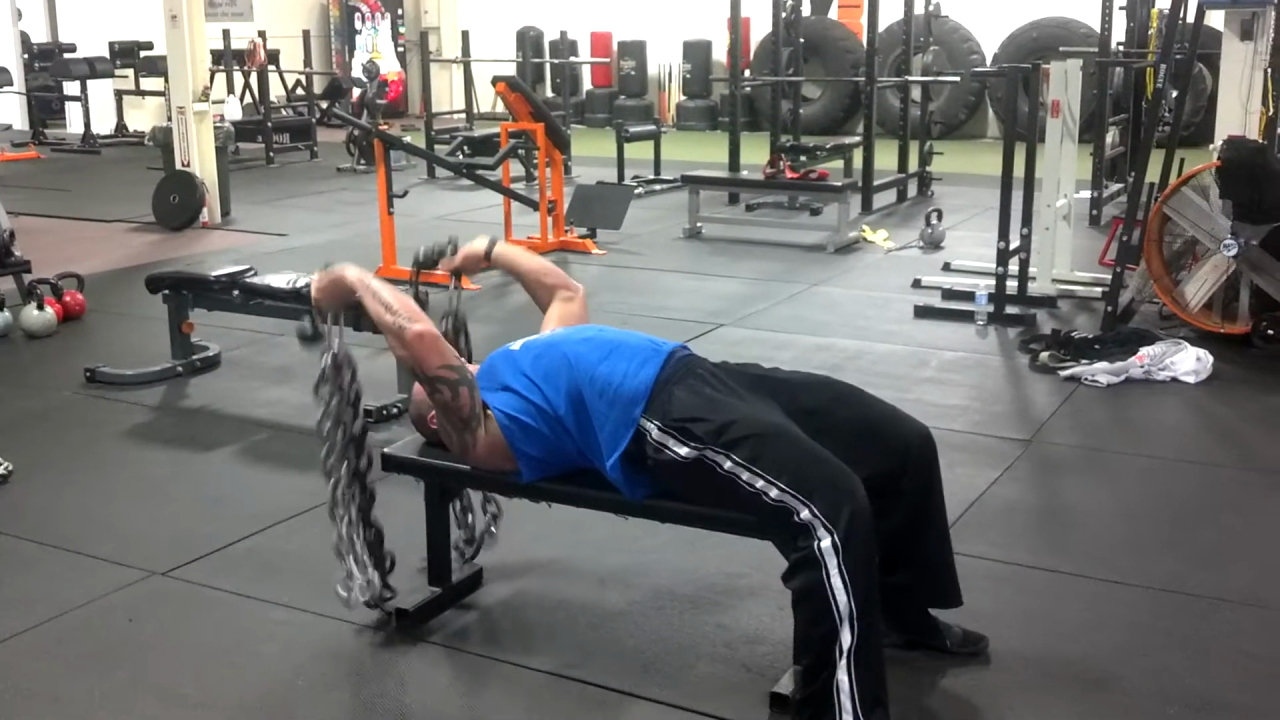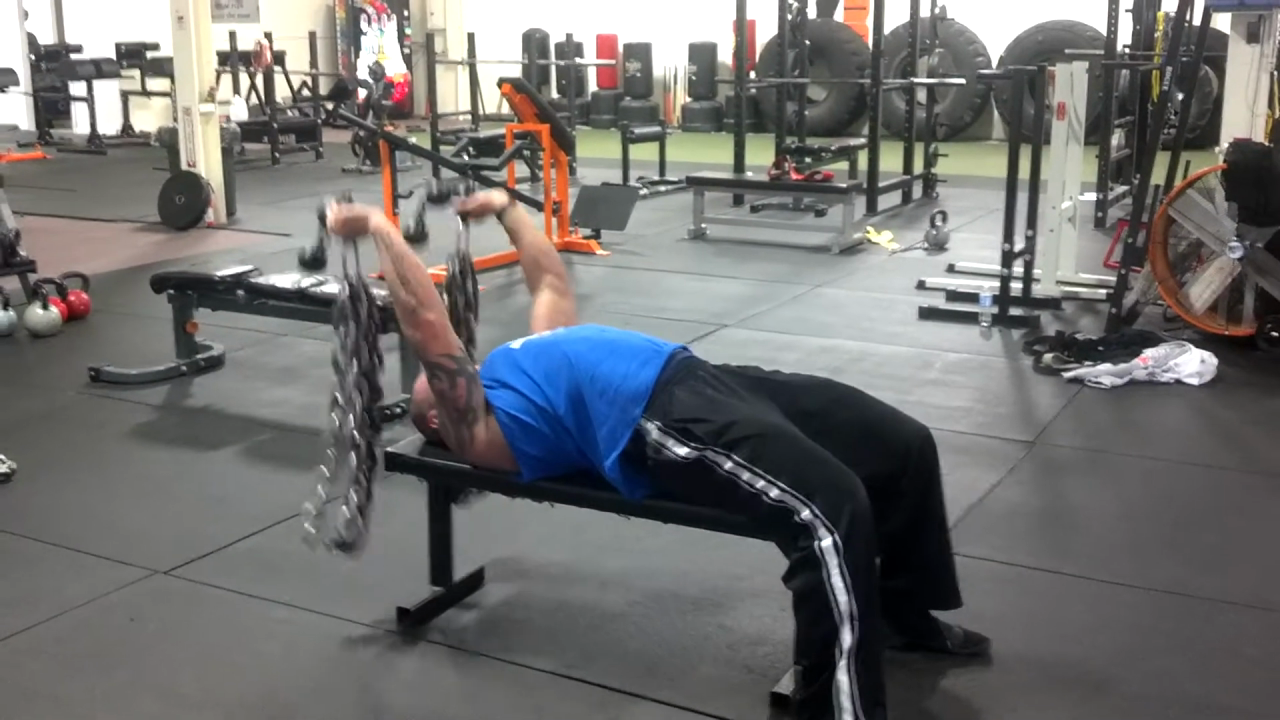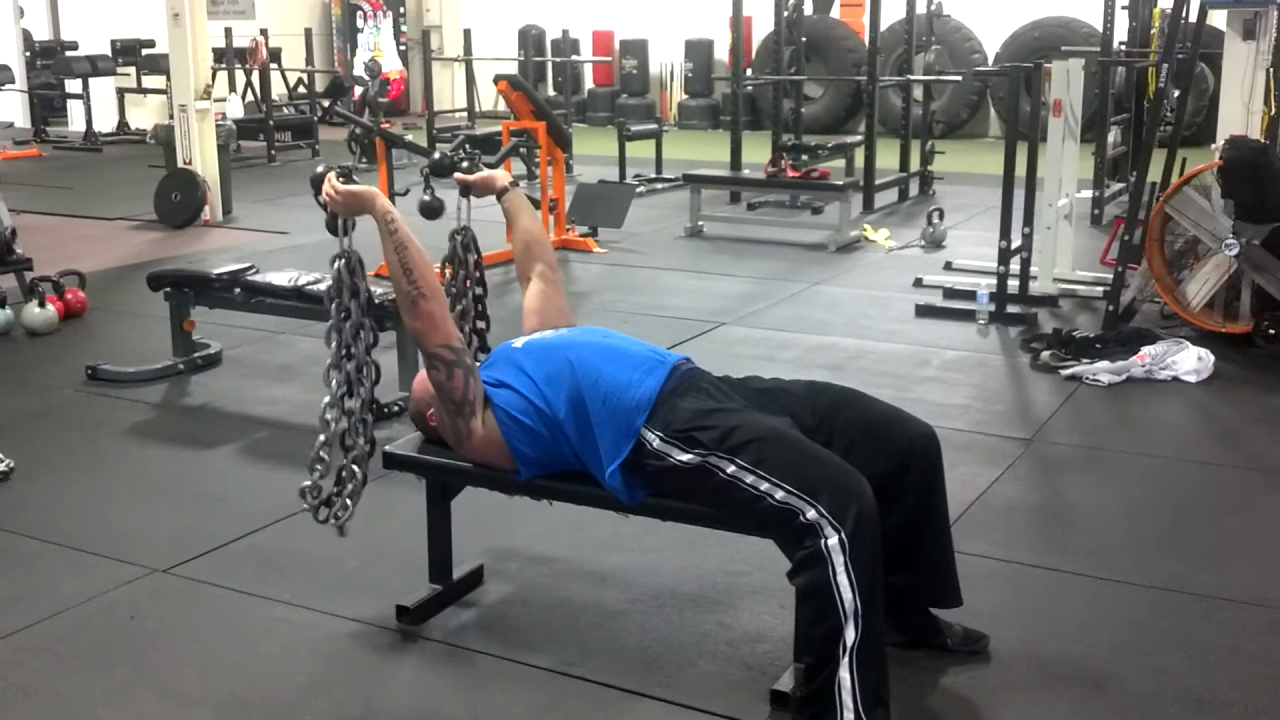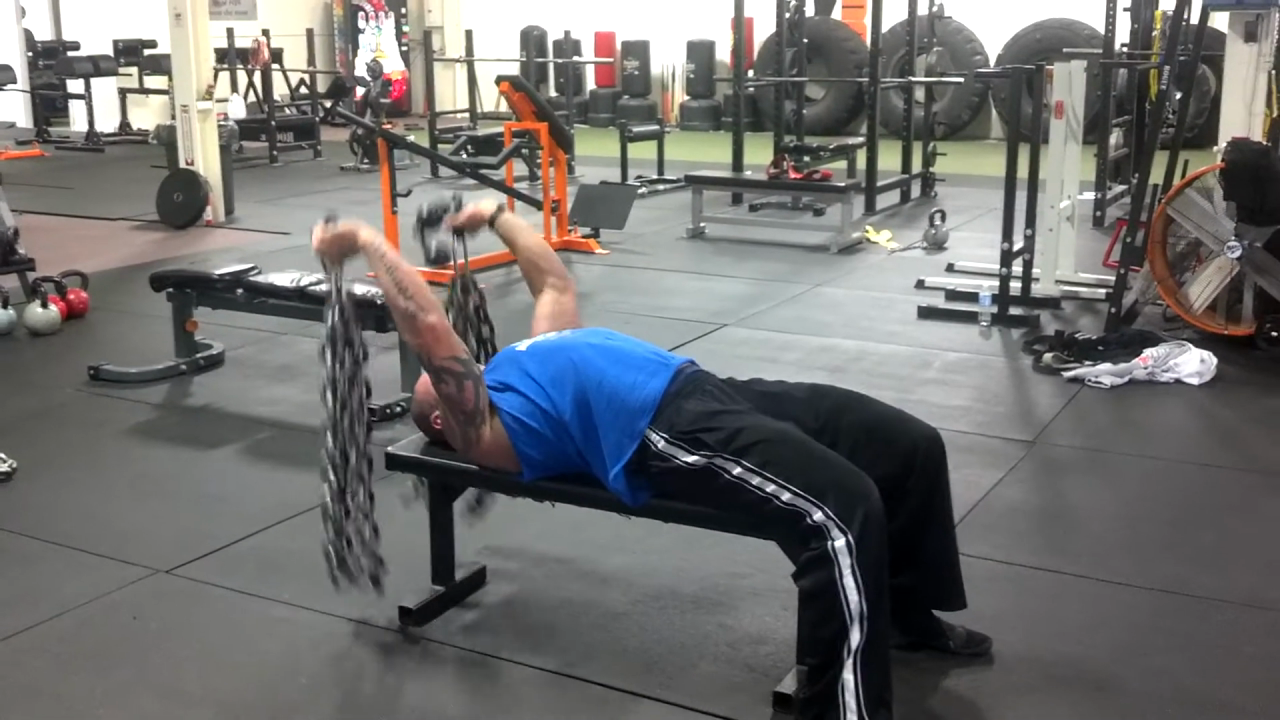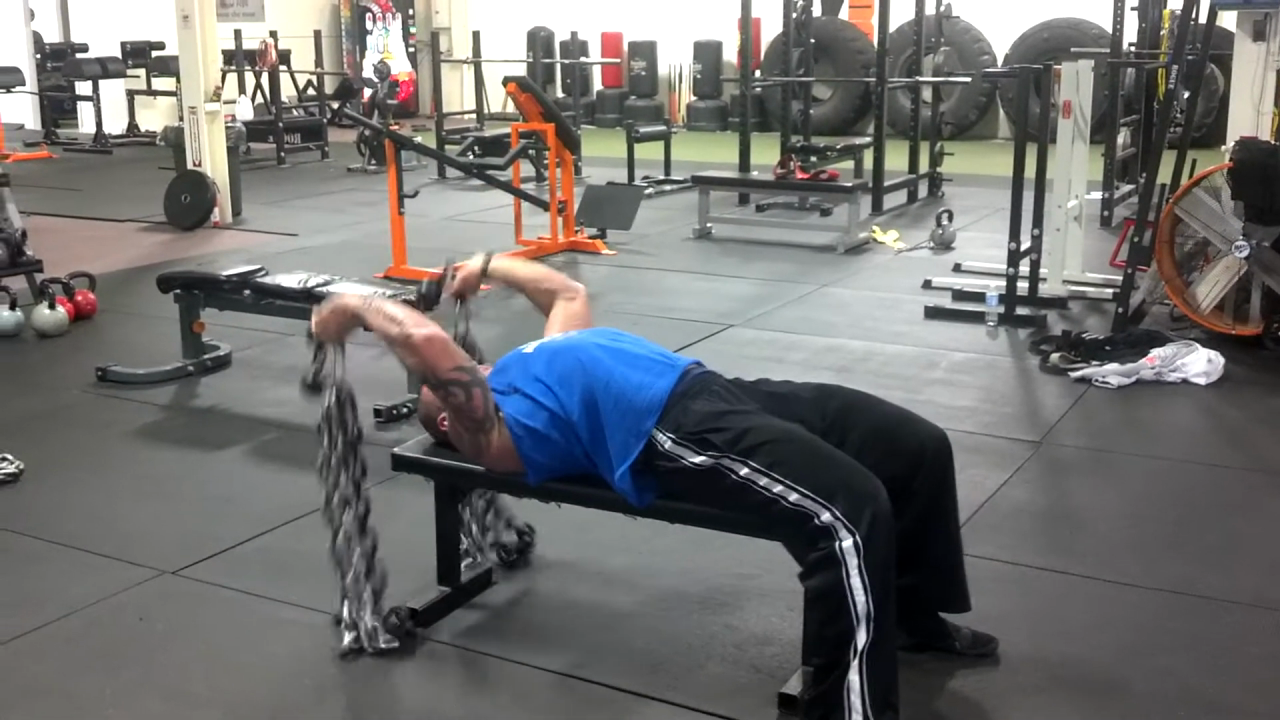
dt=0.2s
person 1, frame 1
left shoulder: (517, 372)
right shoulder: (478, 428)
left elbow: (567, 292)
right elbow: (418, 340)
left wrist: (491, 251)
right wrist: (352, 280)
right hip: (662, 422)
left knee: (905, 447)
right knee: (833, 510)
left ankle: (902, 612)
person 1, frame 2
left shoulder: (525, 364)
right shoulder: (478, 428)
left elbow: (551, 282)
right elbow: (425, 324)
left wrist: (506, 207)
right wrist: (374, 225)
left hip: (705, 382)
right hip: (661, 423)
left knee: (905, 447)
right knee: (833, 509)
left ankle: (904, 612)
person 1, frame 3
left shoulder: (527, 357)
right shoulder: (479, 426)
left elbow: (541, 271)
right elbow: (427, 315)
left wrist: (507, 187)
right wrist: (375, 203)
left hip: (707, 388)
right hip: (665, 430)
left knee: (908, 445)
right knee: (839, 508)
left ankle: (903, 609)
person 1, frame 4
left shoulder: (528, 363)
right shoulder: (482, 429)
left elbow: (556, 280)
right elbow: (427, 326)
left wrist: (495, 214)
right wrist: (361, 239)
left hip: (710, 390)
right hip: (667, 433)
left knee: (912, 447)
right knee: (844, 511)
left ankle: (909, 612)
person 1, frame 5
left shoulder: (531, 370)
right shoulder: (488, 431)
left elbow: (571, 293)
right elbow: (425, 343)
left wrist: (485, 266)
right wrist: (351, 306)
left hip: (714, 391)
right hip: (672, 433)
left knee: (918, 447)
right knee: (851, 511)
left ankle: (914, 614)
